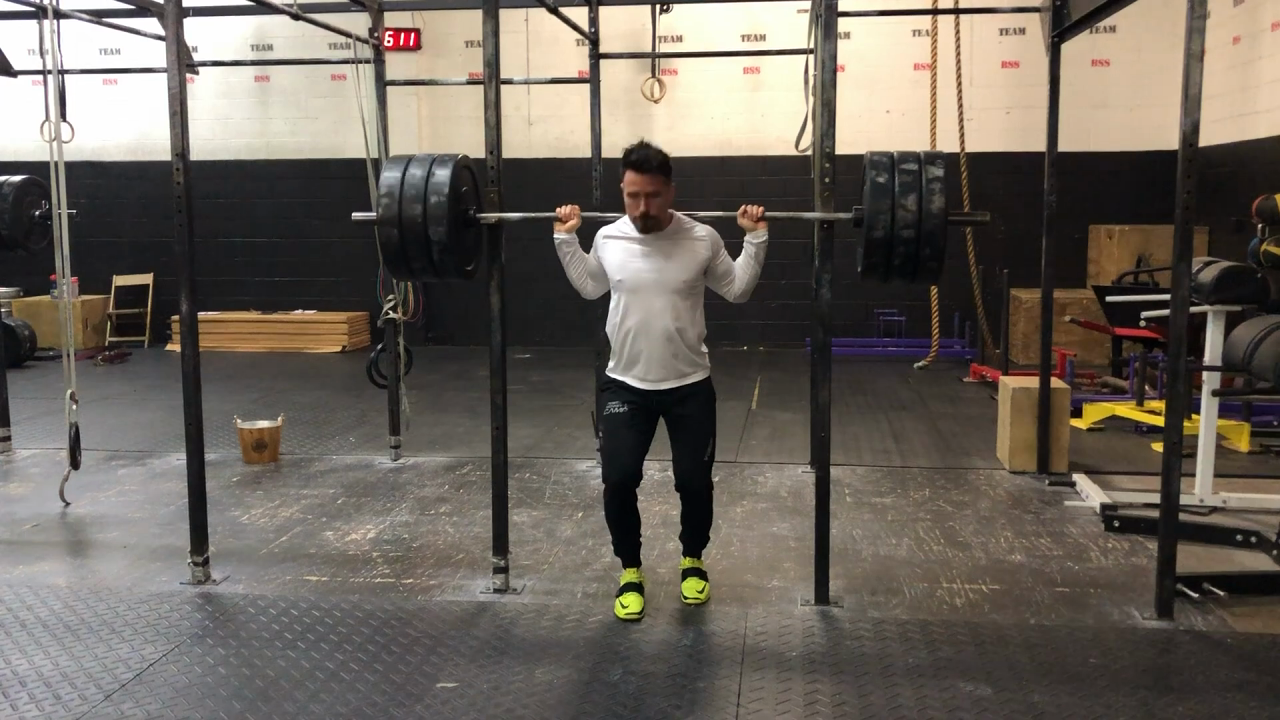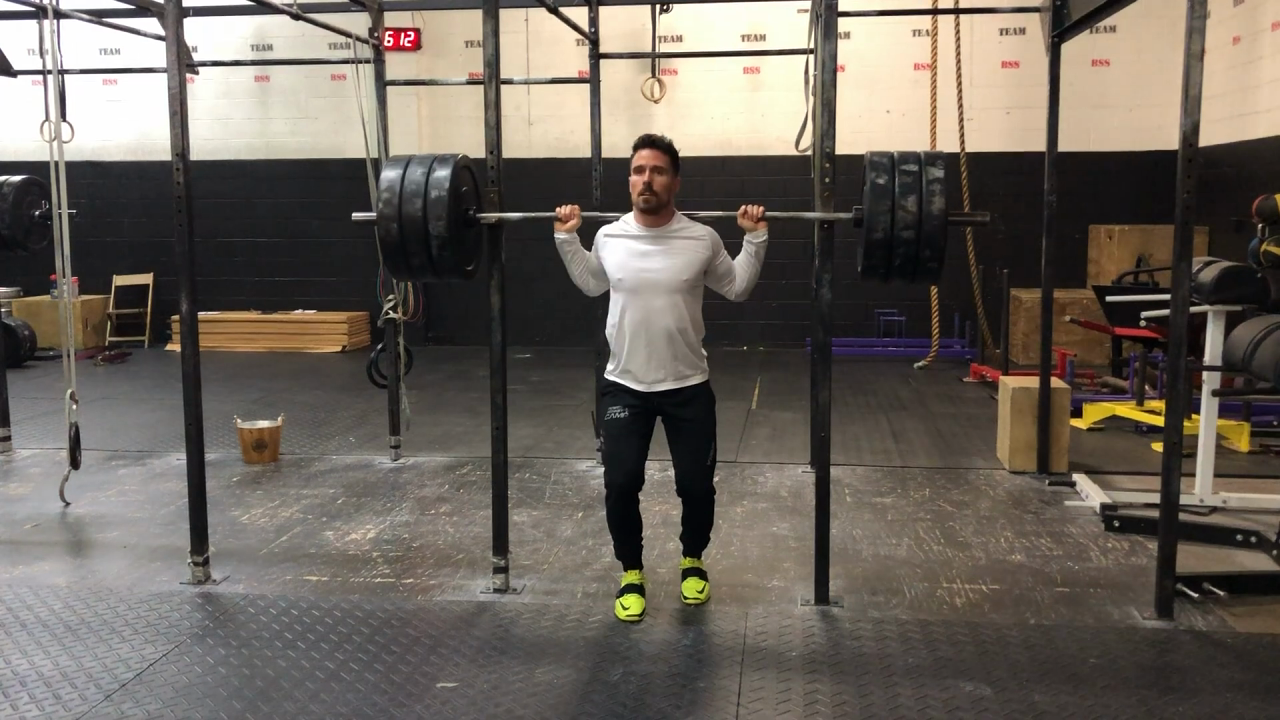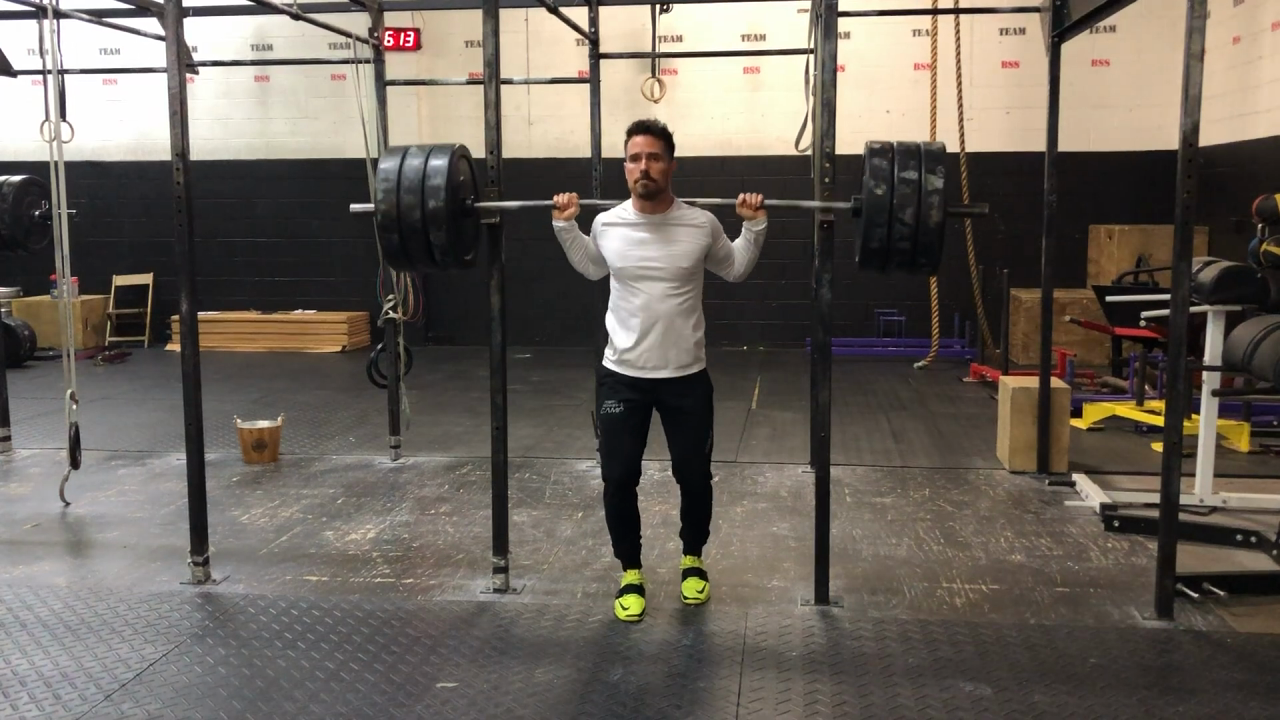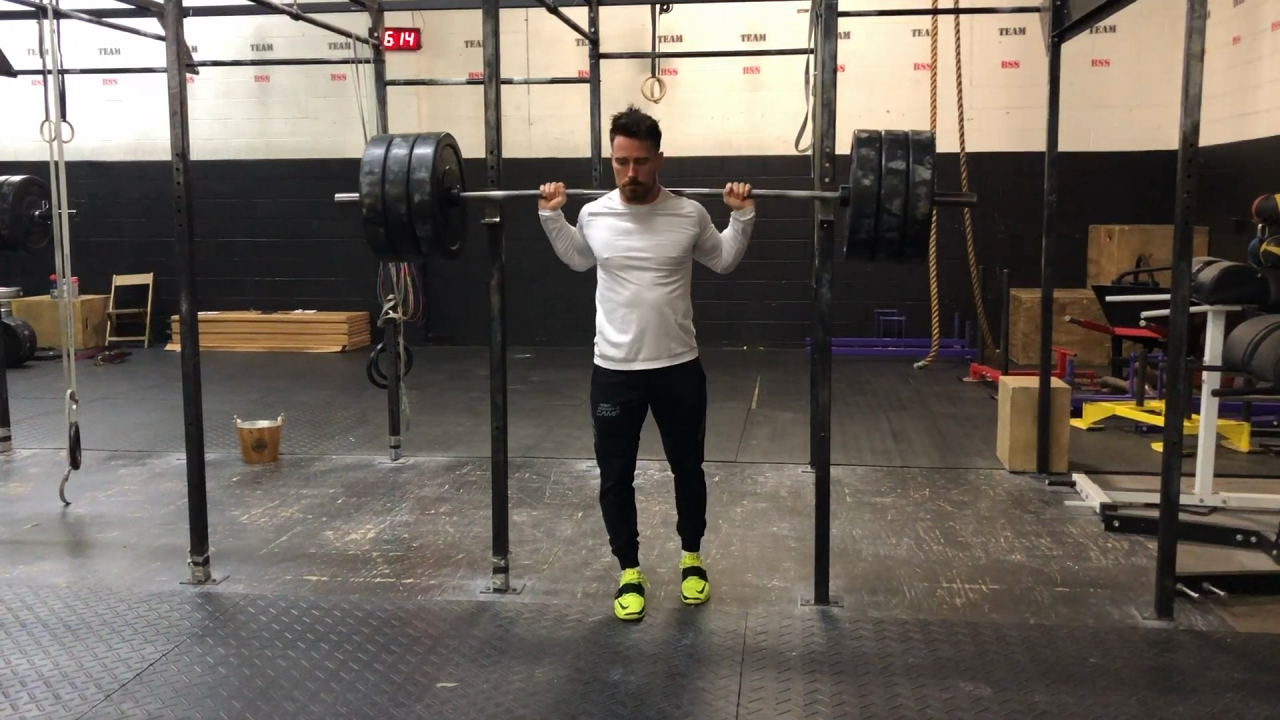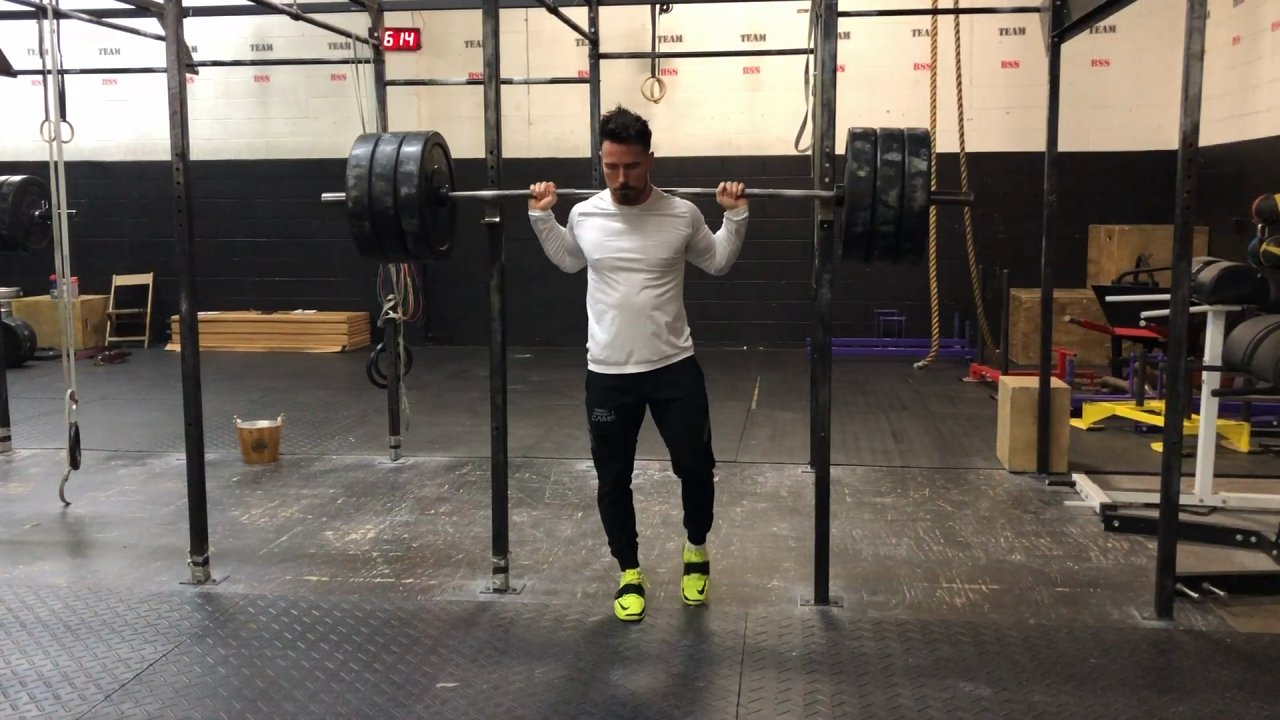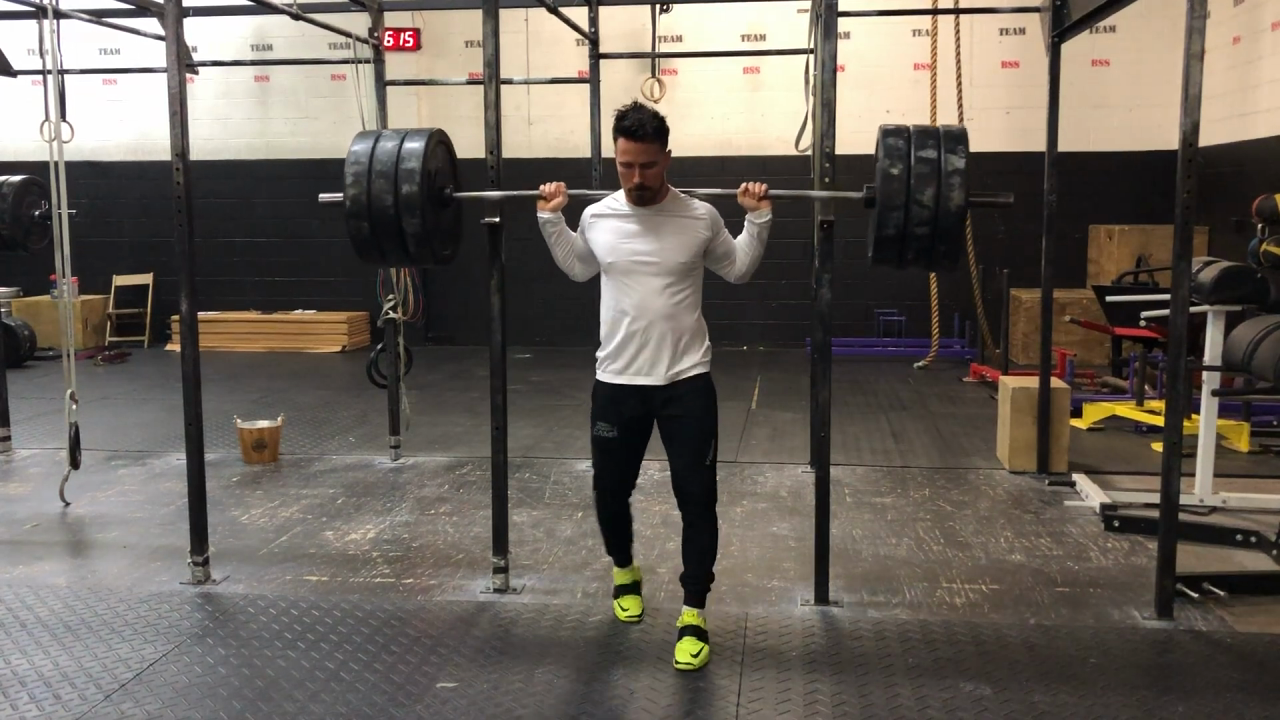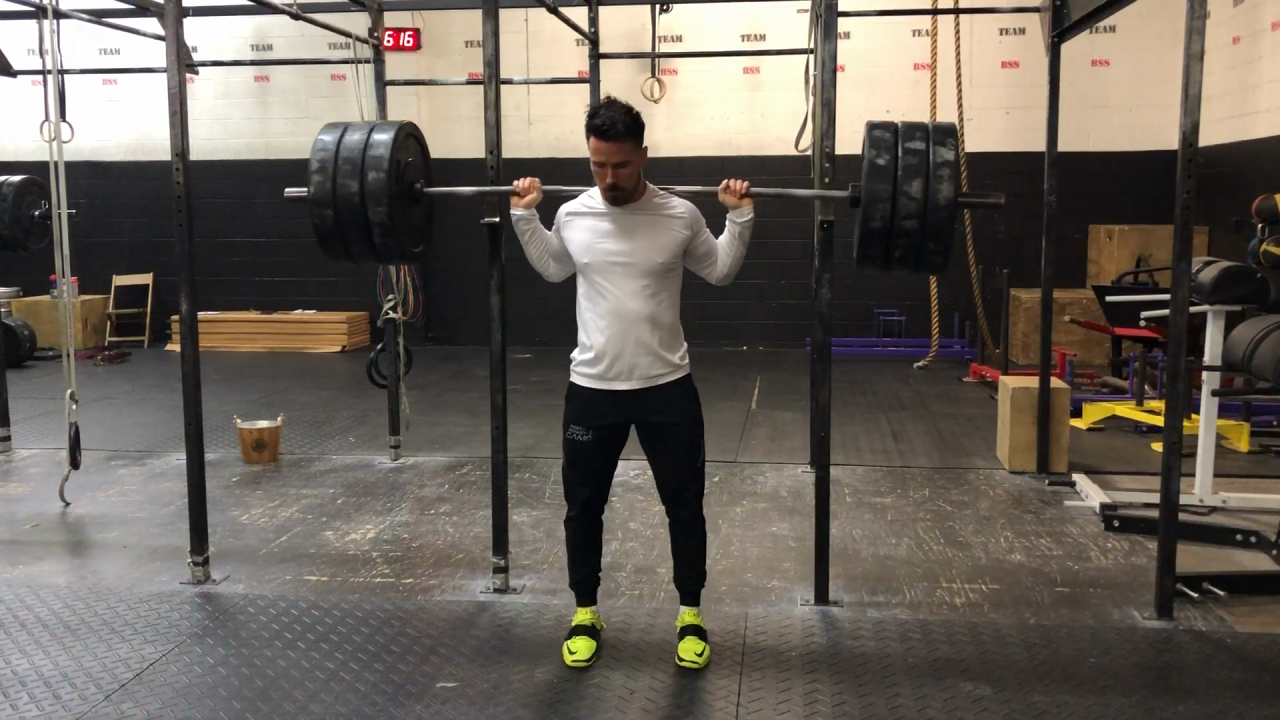
dt=0.7s
person 1, frame 1
left shoulder: (702, 239)
right shoulder: (607, 239)
left elbow: (738, 289)
right elbow: (588, 287)
left wrist: (755, 238)
right wrist: (565, 238)
left hip: (689, 385)
right hip: (625, 384)
left knee: (694, 482)
right knee: (618, 480)
left ankle: (693, 560)
right ankle: (630, 572)
person 1, frame 2
left shoulder: (703, 239)
right shoulder: (607, 238)
left elbow: (737, 288)
right elbow: (591, 285)
left wrist: (755, 238)
right wrist: (566, 237)
left hip: (688, 386)
right hip: (623, 386)
left knee: (696, 486)
right knee: (621, 484)
left ankle: (692, 560)
right ankle: (631, 573)
person 1, frame 3
left shoulder: (701, 225)
right shoulder: (606, 223)
left elbow: (736, 269)
left wrist: (754, 226)
right wrist: (564, 225)
left hip: (686, 376)
right hip: (621, 375)
left knee: (693, 477)
right knee: (619, 479)
left ankle: (692, 559)
right ankle: (631, 573)
person 1, frame 4
left shoulder: (690, 214)
right shoulder: (593, 214)
left elbow: (723, 260)
right elbow: (577, 258)
left wrist: (742, 215)
right wrist: (551, 215)
left hip: (678, 367)
right hip: (614, 370)
left knee: (687, 468)
right knee: (615, 476)
left ankle: (691, 558)
right ankle: (629, 572)
person 1, frame 5
left shoulder: (682, 215)
right shoulder: (583, 215)
left elbow: (719, 263)
right elbow: (568, 261)
left wrist: (736, 215)
right wrist: (541, 215)
left hip: (673, 366)
right hip: (607, 372)
left knee: (695, 466)
right knee: (613, 480)
left ankle: (695, 548)
right ankle: (630, 573)
person 1, frame 6
left shoulder: (701, 217)
right shoulder: (596, 216)
left elbow: (738, 269)
right elbow: (578, 268)
left wrist: (758, 218)
right wrist: (549, 217)
left hip: (686, 382)
right hip: (617, 381)
left knee: (696, 499)
right knee: (610, 493)
left ankle: (694, 613)
right ankle: (625, 570)
person 1, frame 7
left shoulder: (680, 216)
right shoulder: (571, 215)
left elbow: (721, 271)
right elbow: (553, 268)
left wrist: (740, 217)
right wrist: (524, 215)
left hip: (666, 386)
right hip: (592, 387)
left knee: (684, 504)
right knee: (583, 505)
left ankle: (690, 614)
right ankle: (585, 613)
